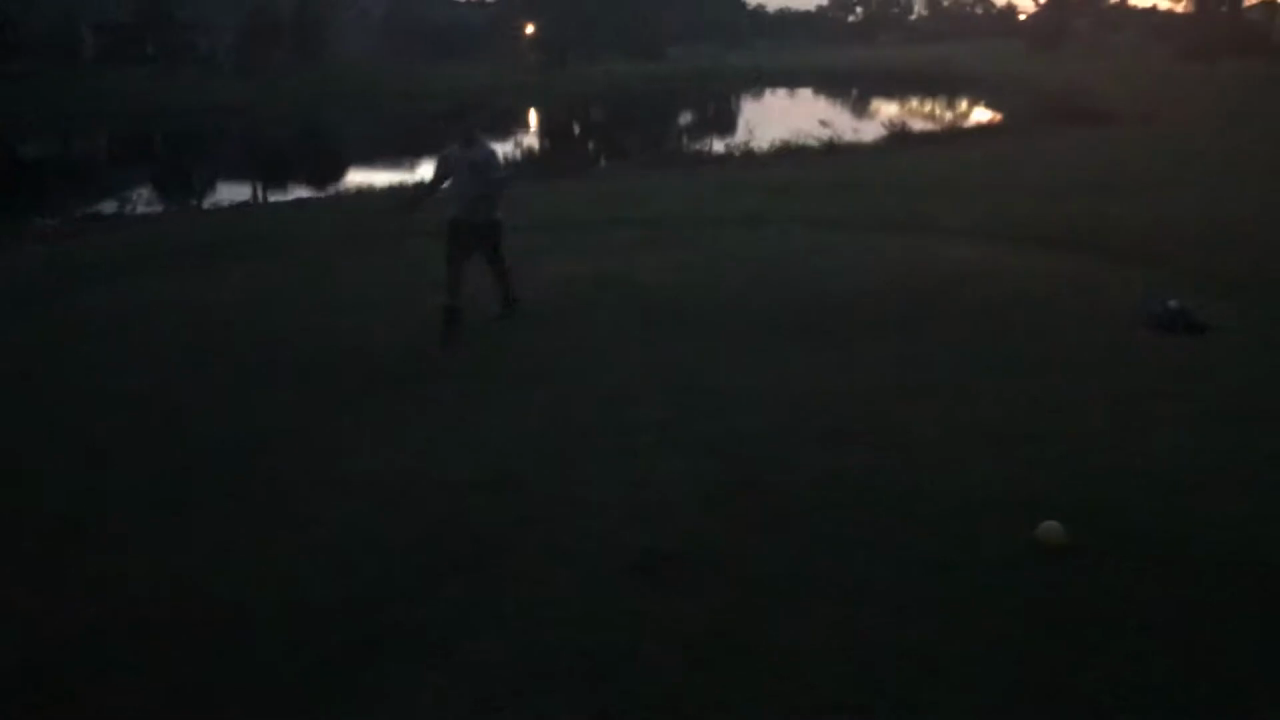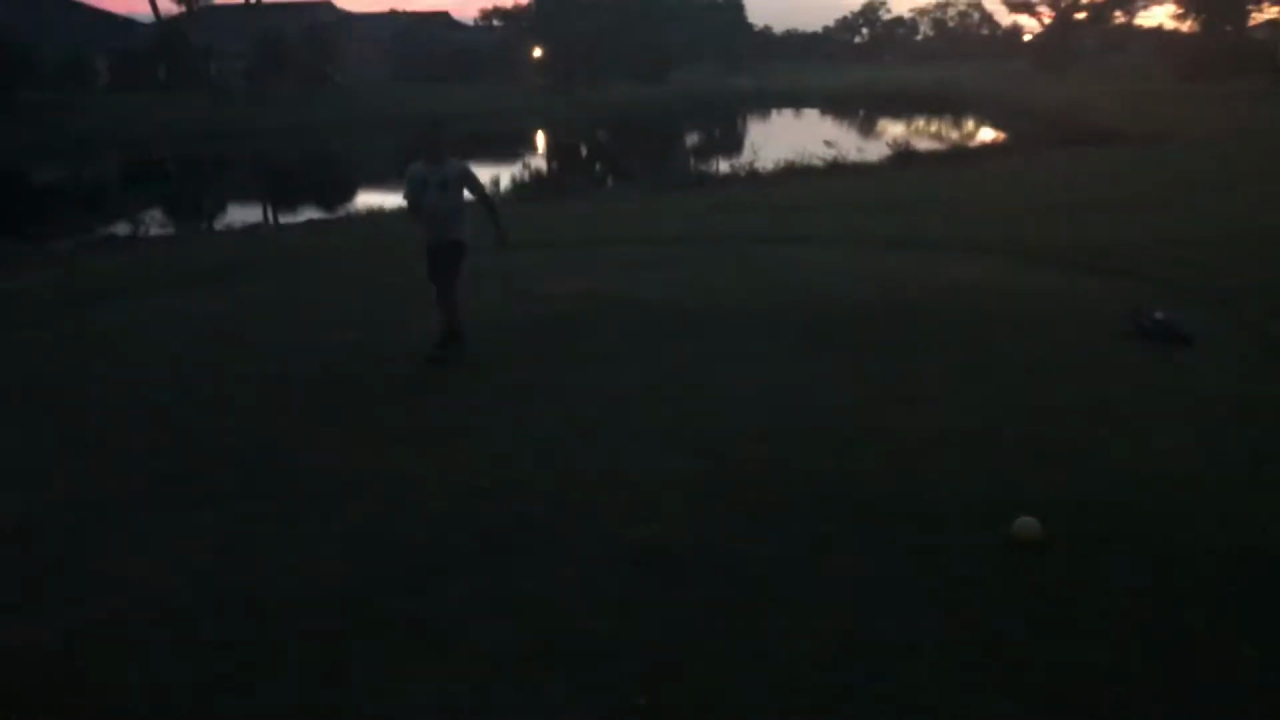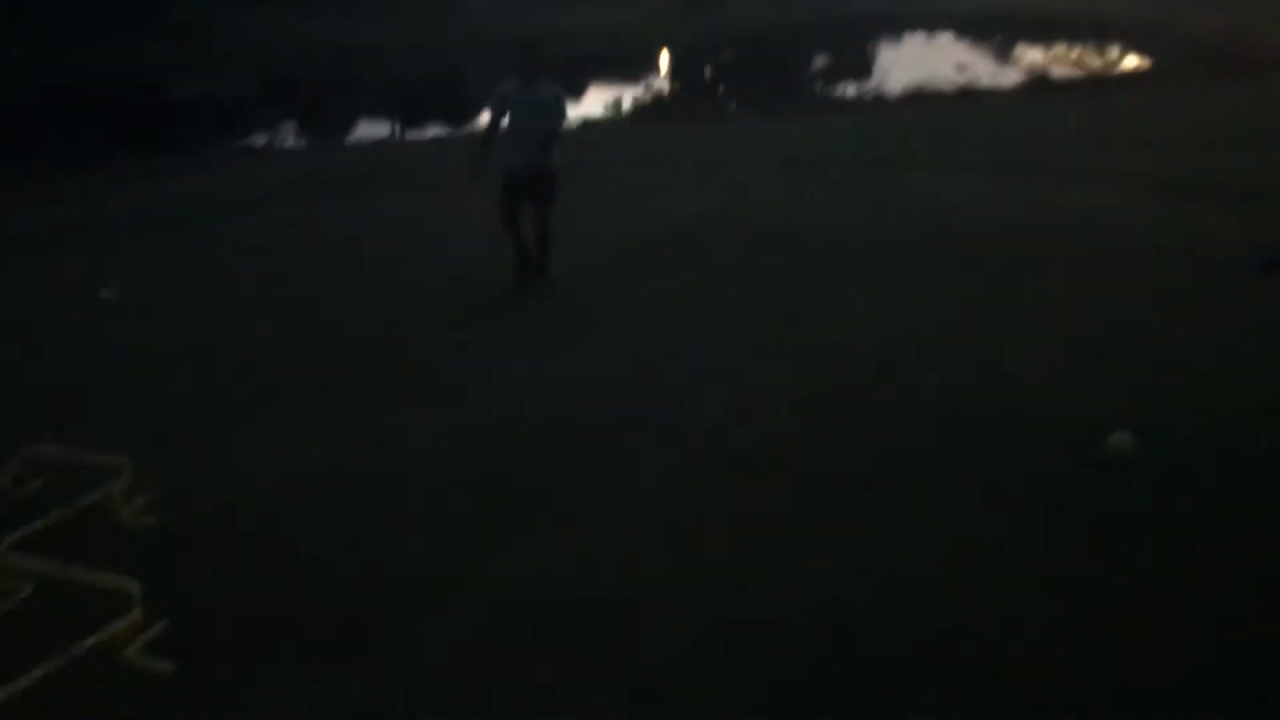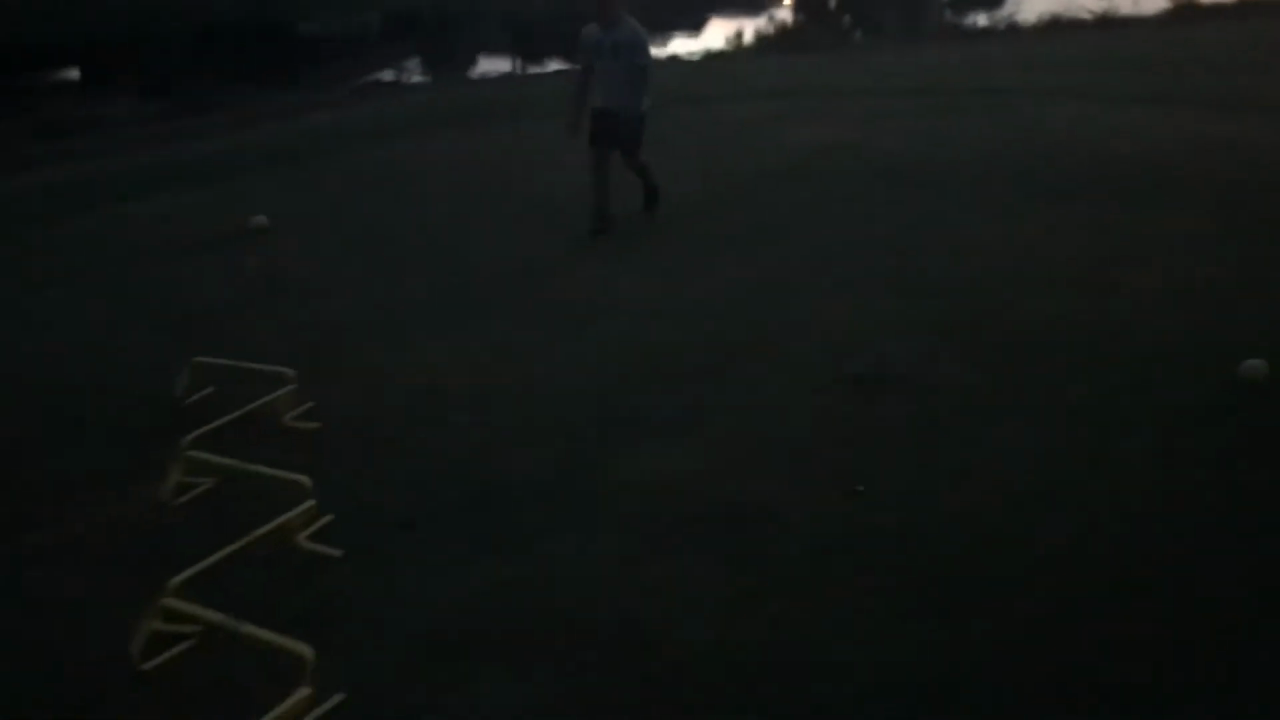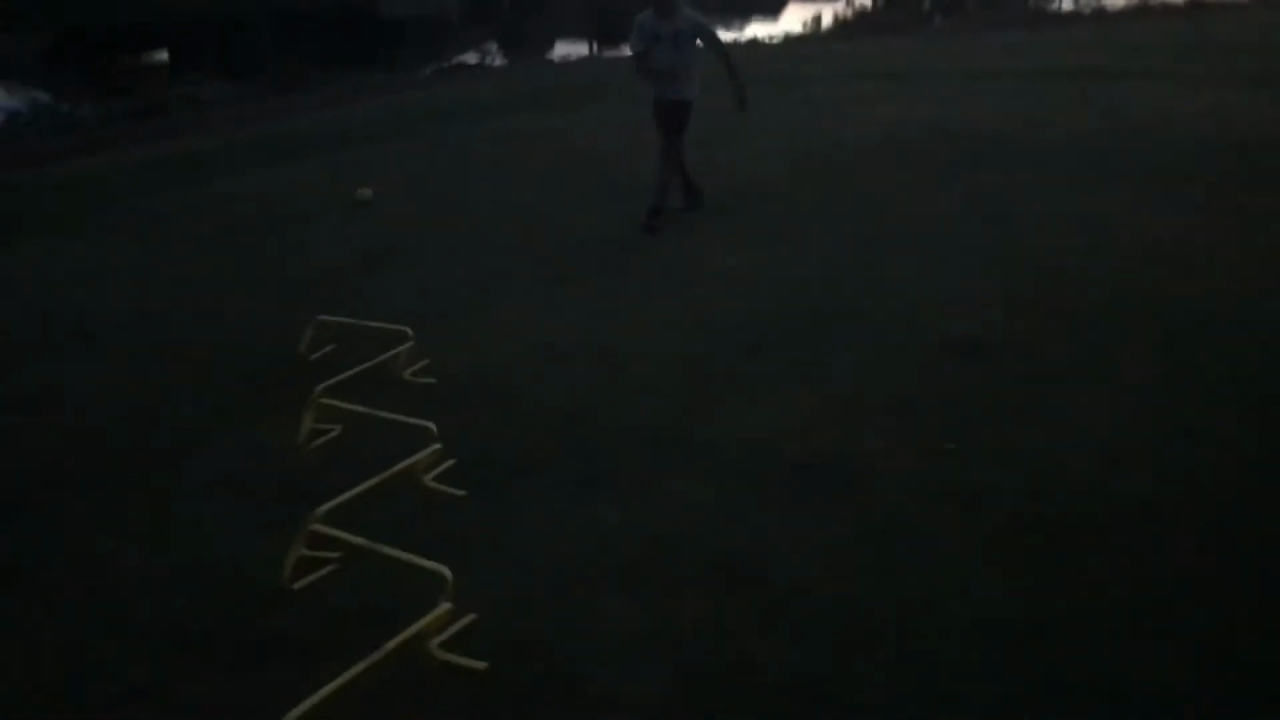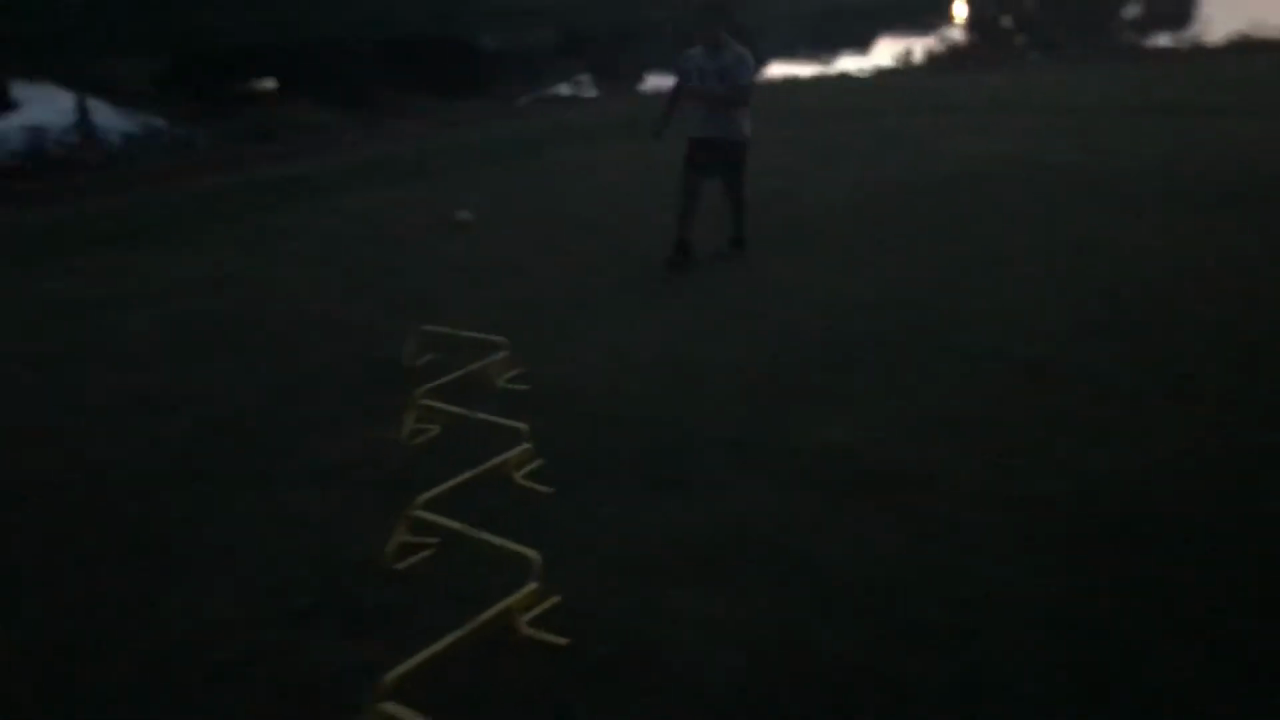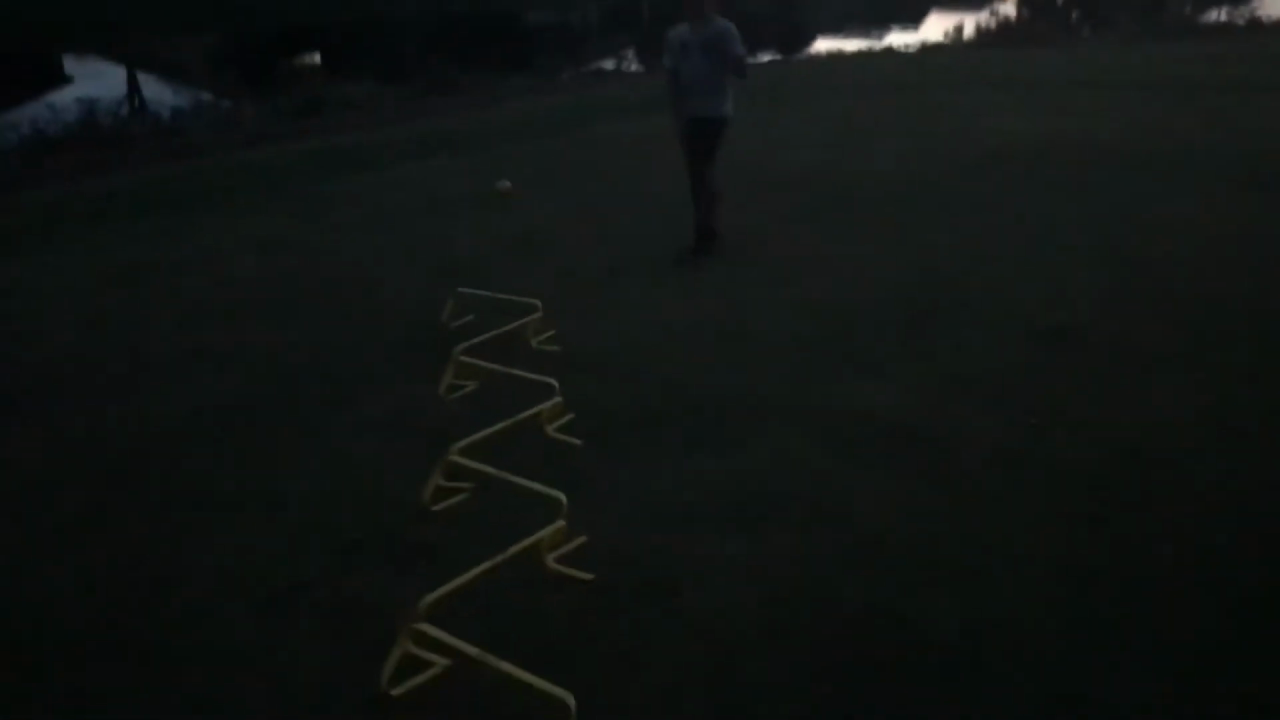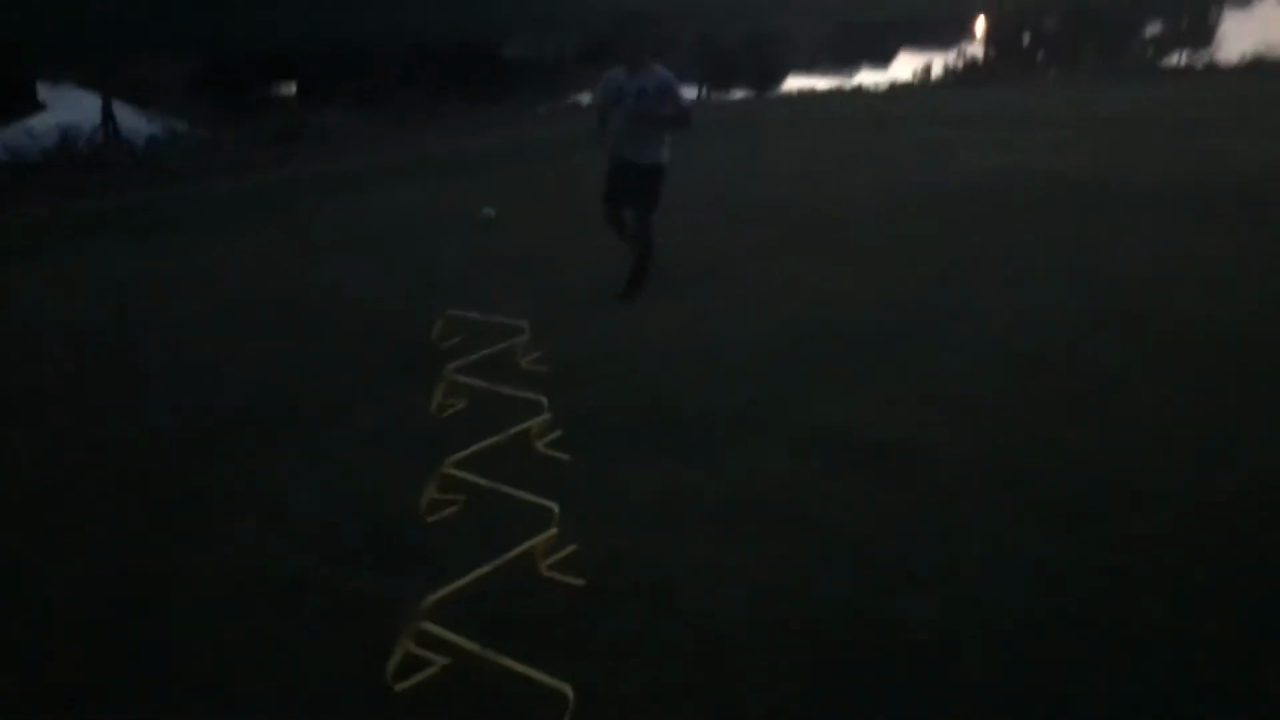
dt=0.4s
person 1, frame 1
left shoulder: (486, 154)
right shoulder: (450, 153)
left elbow: (495, 191)
right elbow: (436, 182)
right wrist: (417, 197)
left hip: (486, 220)
right hip: (459, 219)
left knee: (495, 265)
right knee: (453, 265)
left ankle: (508, 300)
right ankle: (451, 319)
person 1, frame 2
left shoulder: (459, 169)
right shoulder: (414, 172)
left elbow: (484, 197)
right elbow: (412, 205)
left wrist: (499, 227)
right wrist: (427, 223)
left hip: (454, 237)
right hip: (432, 239)
left knee: (446, 287)
right knee: (444, 287)
left ankle: (445, 342)
right ankle: (455, 334)
person 1, frame 3
left shoulder: (553, 94)
right shoulder: (508, 90)
left elbow: (554, 135)
right elbow: (494, 124)
left wrist: (532, 162)
right wrist: (482, 158)
left hip: (544, 165)
right hip: (514, 163)
left knee: (541, 216)
right knee: (507, 214)
left ankle: (540, 265)
right ankle: (525, 258)
person 1, frame 4
left shoulder: (634, 32)
right shoulder: (590, 34)
left elbow: (642, 76)
right elbow: (585, 73)
left wrist: (634, 111)
right wrist: (577, 112)
left hip: (629, 107)
right hip: (601, 106)
left knee: (631, 159)
right knee: (599, 160)
left ankle: (650, 187)
right ankle: (601, 215)
person 1, frame 5
left shoulder: (691, 21)
right shoulder: (642, 22)
left elbow: (721, 52)
right elbow: (639, 63)
left wrist: (738, 88)
right wrist: (662, 76)
left hip: (682, 95)
right hip: (660, 94)
left knee: (669, 149)
right knee: (673, 149)
left ankle: (656, 211)
right ankle: (691, 191)
person 1, frame 6
left shoulder: (741, 57)
right shoulder: (692, 57)
left elbow: (743, 98)
right elbow: (679, 90)
left wrist: (705, 96)
right wrist: (663, 120)
left hip: (733, 135)
right hip: (701, 133)
left knee: (734, 190)
right knee: (689, 188)
left ankle: (738, 236)
right ankle: (682, 248)
person 1, frame 7
left shoulder: (724, 30)
right shoulder: (675, 36)
left elbow: (740, 69)
right elbow: (673, 79)
left wrist: (718, 56)
right wrist: (678, 113)
left hip: (715, 111)
right hip: (689, 113)
left knee: (702, 170)
right knee: (696, 172)
left ankle: (704, 230)
right ankle: (706, 230)
person 1, frame 8
left shoulder: (662, 80)
right shoulder: (611, 79)
left elbow: (684, 119)
right elbow: (601, 117)
left wrist: (651, 116)
right wrist: (610, 143)
left hip: (650, 160)
right hip: (621, 159)
left knee: (641, 218)
right knee: (613, 215)
left ankle: (638, 277)
right ankle: (642, 255)
